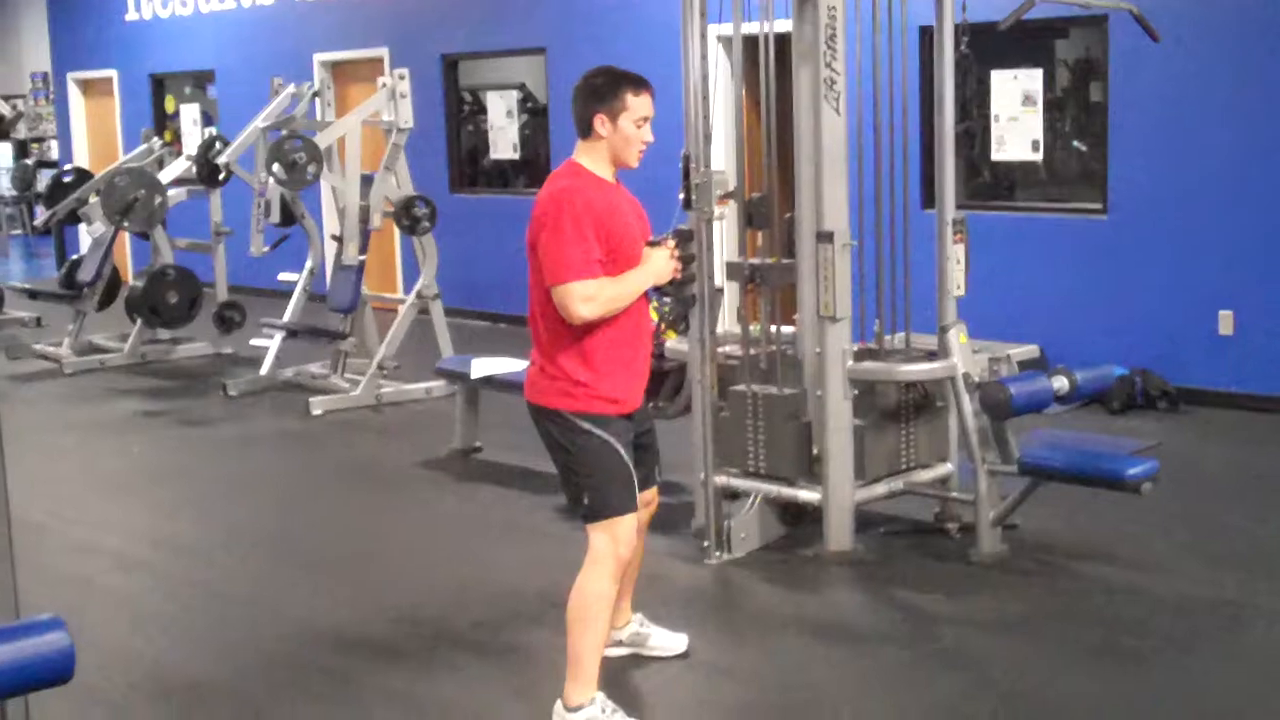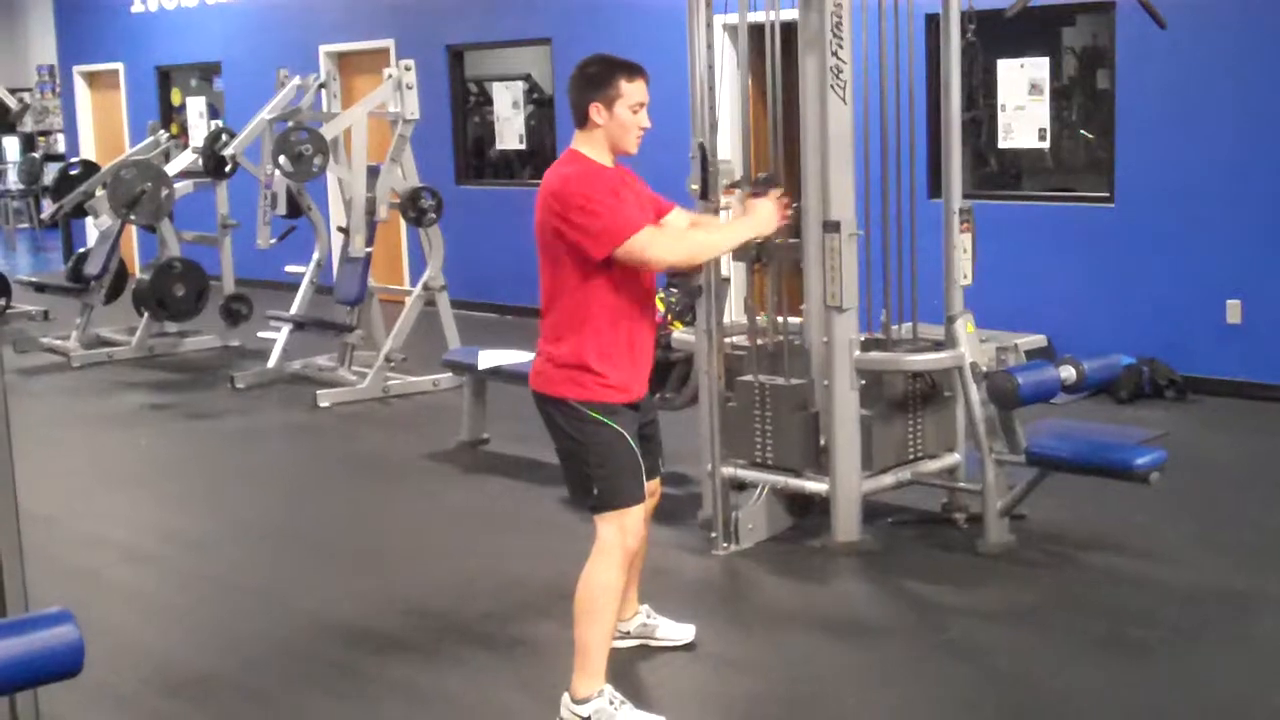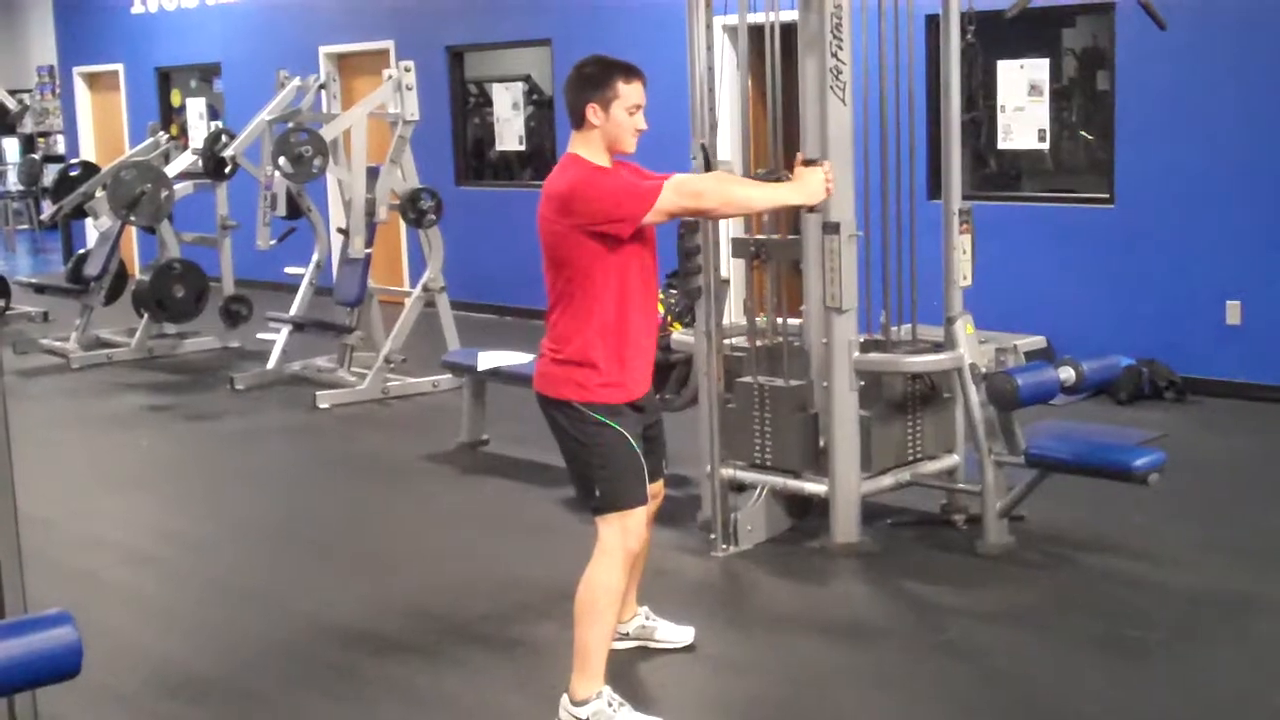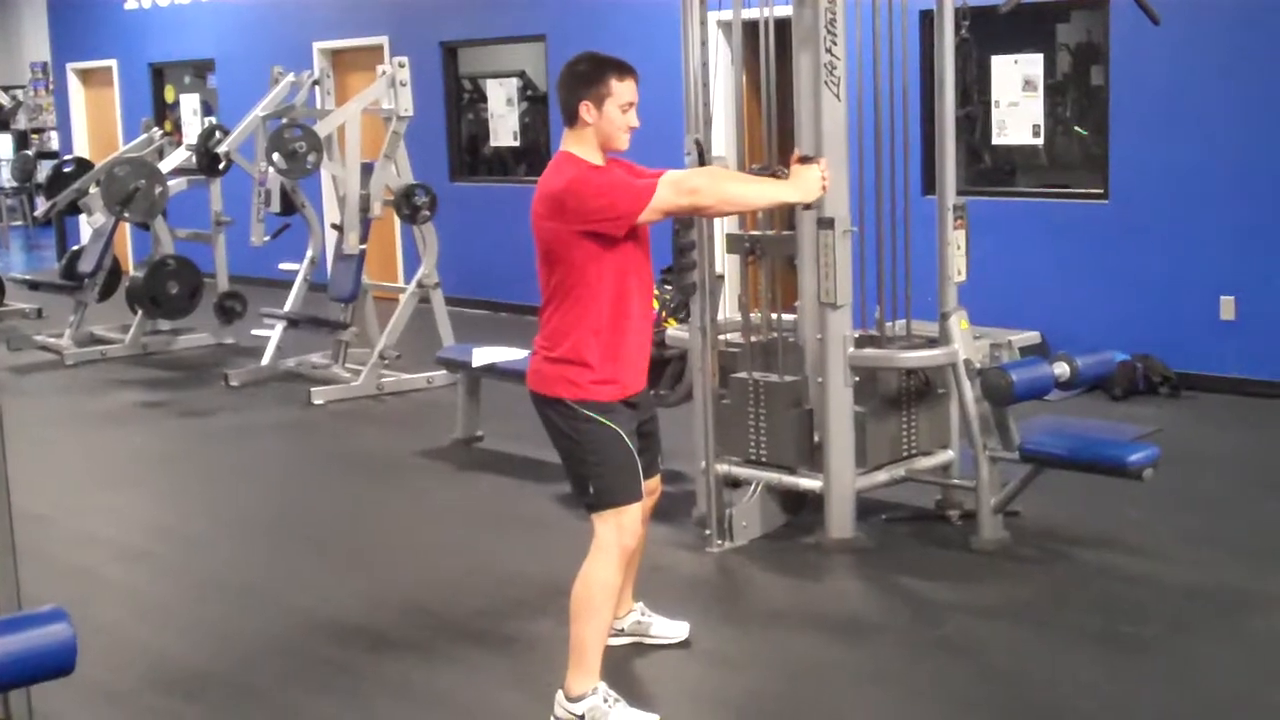
dt=0.4s
person 1, frame 1
left shoulder: (611, 191)
right shoulder: (568, 199)
right elbow: (580, 303)
left wrist: (657, 263)
right wrist: (650, 272)
left hip: (619, 391)
right hip: (581, 400)
left knee: (641, 506)
right knee: (613, 540)
left ankle: (620, 625)
person 1, frame 2
left shoulder: (617, 179)
right shoulder: (573, 185)
left elbow: (681, 226)
right elbow: (664, 251)
left wrist: (744, 217)
right wrist: (747, 226)
left hip: (619, 379)
right hip: (583, 386)
left knee: (644, 496)
right knee: (620, 530)
left ankle: (625, 617)
person 1, frame 3
left shoulder: (616, 176)
right shoulder: (581, 186)
left elbow: (700, 186)
right elbow: (698, 198)
left wrist: (789, 186)
right wrist: (796, 193)
left hip: (624, 379)
right hip: (587, 387)
left knee: (646, 497)
right knee: (622, 530)
left ankle: (624, 619)
person 1, frame 4
left shoulder: (610, 172)
right shoulder: (575, 185)
left elbow: (693, 182)
right elbow: (693, 197)
left wrist: (784, 182)
right wrist: (792, 192)
left hip: (618, 377)
right hip: (581, 386)
left knee: (644, 491)
right knee: (619, 527)
left ankle: (621, 614)
